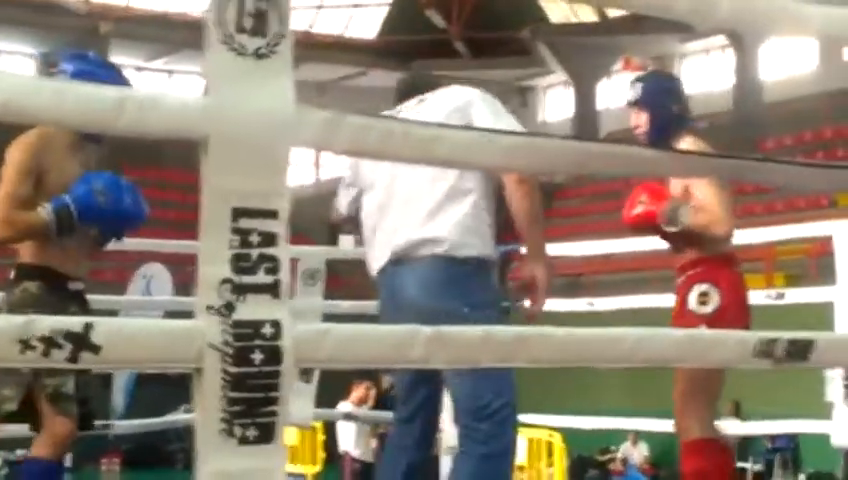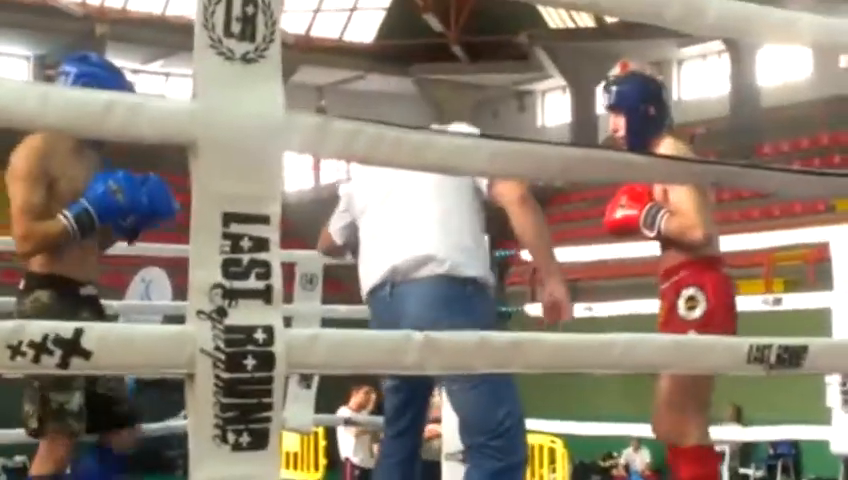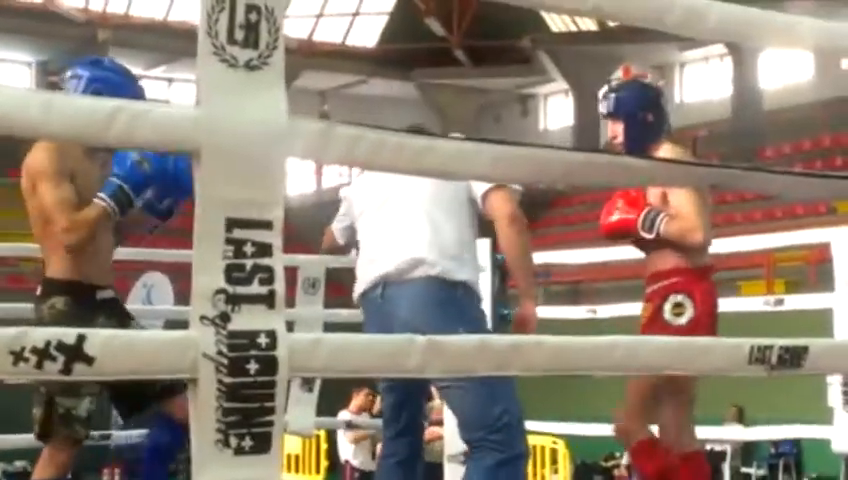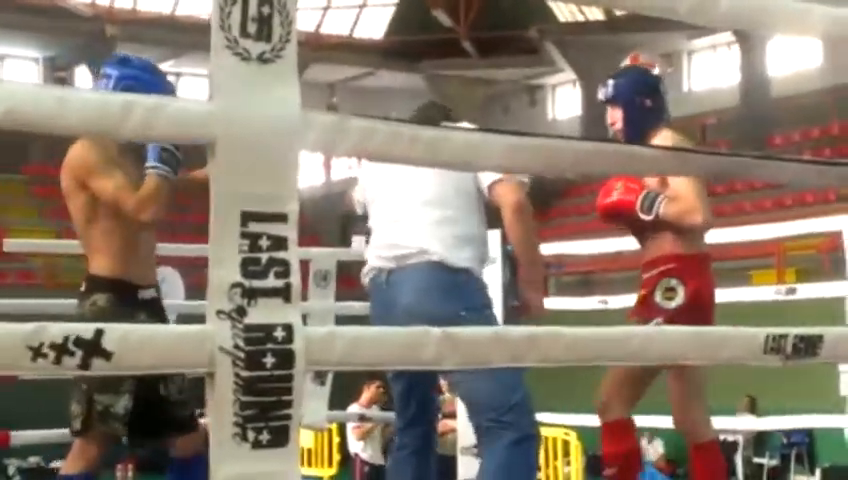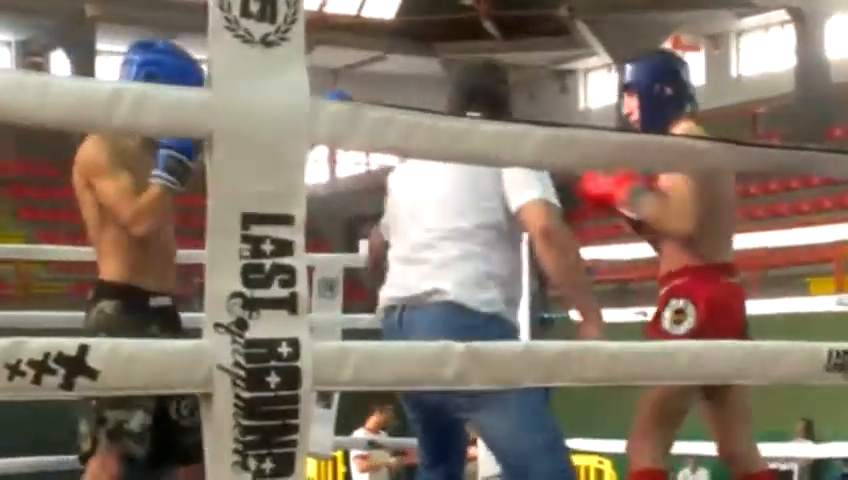
dt=0.2s
person 1, frame 1
left shoulder: (86, 155)
left wrist: (109, 222)
right wrist: (68, 208)
left hip: (72, 298)
right hip: (35, 293)
left knee: (60, 429)
right knee: (59, 427)
person 1, frame 2
left shoulder: (89, 157)
right shoulder: (36, 152)
right elbow: (26, 240)
left wrist: (126, 222)
right wrist: (89, 212)
left hip: (86, 304)
right hip: (50, 303)
left knee: (119, 434)
right knee: (58, 440)
person 1, frame 3
left shoulder: (96, 160)
right shoulder: (48, 156)
right elbow: (71, 234)
left wrist: (158, 201)
right wrist: (122, 188)
left hip: (105, 306)
right hip: (68, 308)
left knee: (182, 402)
right knee: (62, 445)
person 1, frame 4
left shoulder: (134, 155)
right shoulder: (88, 153)
right elbow: (145, 210)
right wrist: (165, 149)
left hip: (146, 305)
right hip: (109, 306)
left knee: (188, 434)
right knee: (92, 445)
person 1, frame 5
left shoulder: (156, 149)
right shoulder: (102, 149)
right elbow: (142, 222)
right wrist: (177, 154)
left hip: (162, 314)
right hip: (121, 313)
person 2, frame 1
left shoulder: (690, 152)
right shoulder: (679, 157)
left elbow: (721, 224)
left wrist: (664, 212)
right wrist: (664, 216)
left hip: (709, 289)
right hip: (704, 289)
left knee: (690, 418)
right knee: (695, 416)
person 2, frame 2
left shoulder: (671, 155)
right shoulder: (661, 161)
left elbow: (697, 229)
left wrist: (644, 216)
right wrist: (644, 217)
left hip: (696, 294)
right hip: (687, 294)
left knee: (683, 426)
right knee: (667, 423)
person 2, frame 3
left shoulder: (670, 161)
left elbow: (696, 233)
left wrist: (642, 220)
right wrist: (635, 224)
left hip: (681, 298)
right hip: (675, 299)
left knee: (632, 424)
right knee: (675, 431)
person 2, frame 4
left shoulder: (669, 146)
right shoulder: (657, 153)
left elbow: (697, 215)
left wrist: (639, 200)
right wrist: (632, 203)
left hip: (675, 286)
right hip: (677, 285)
left knee: (612, 400)
right knee: (691, 418)
person 2, frame 5
left shoulder: (682, 143)
left elbow: (683, 222)
left wrist: (626, 194)
right wrist: (634, 205)
left hip: (694, 298)
right hip: (722, 292)
left knee: (646, 445)
person 3, frame 1
right shoulder: (464, 100)
left elbow: (341, 210)
right elbow: (516, 174)
right wrist: (536, 255)
left hip: (394, 281)
right hip: (452, 272)
left knee: (412, 414)
right knee: (488, 424)
person 3, frame 2
left shoulder: (364, 175)
left elbow: (328, 243)
right elbow: (516, 197)
right wrist: (551, 278)
left hip: (387, 305)
right hip: (447, 293)
left knee: (401, 435)
right knee: (499, 447)
person 3, frame 3
left shoulder: (365, 180)
left elbow: (330, 242)
right elbow: (507, 213)
right wrist: (527, 296)
left hip: (379, 307)
right hip: (437, 297)
left knee: (401, 434)
right knee: (499, 441)
person 3, frame 4
left shoulder: (379, 164)
left elbow: (356, 199)
right elbow: (513, 201)
right wrist: (534, 287)
left hip: (382, 297)
right hip: (442, 288)
left knee: (414, 423)
right knee: (510, 426)
person 3, frame 5
left shoulder: (411, 161)
left elbow: (377, 248)
right elbow: (543, 225)
right wrist: (592, 319)
left hip: (399, 327)
right hip: (465, 325)
